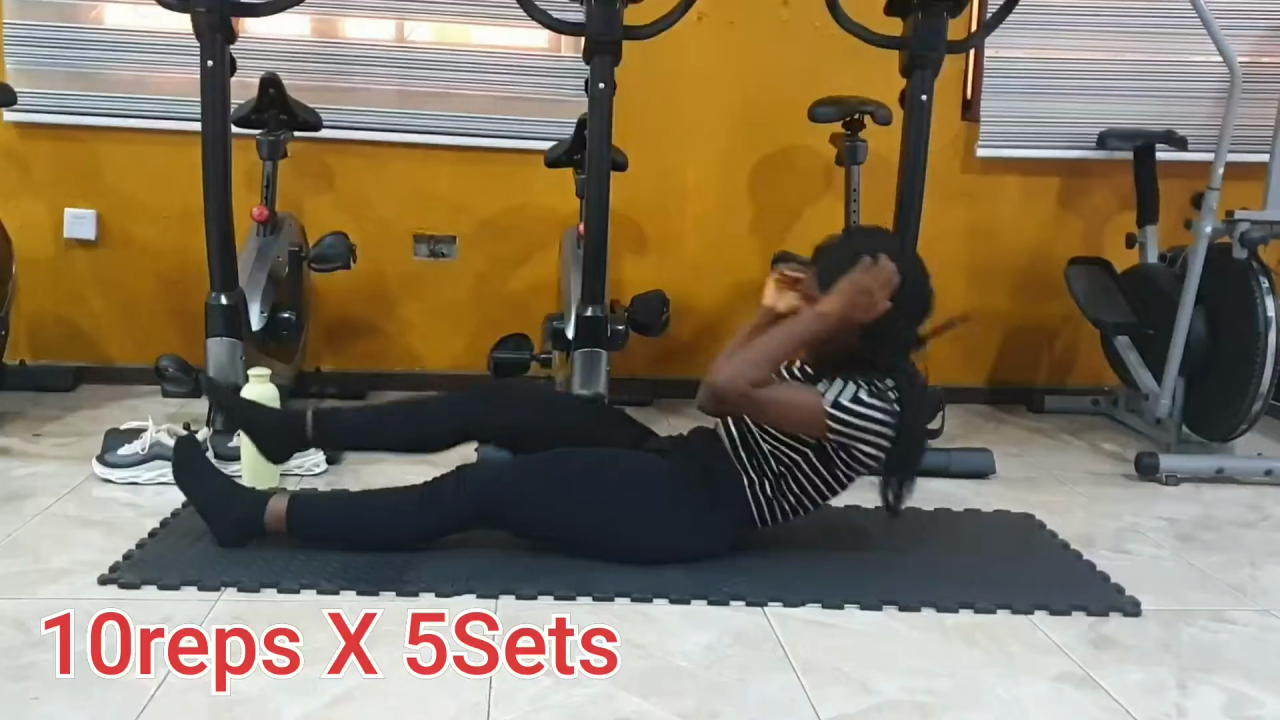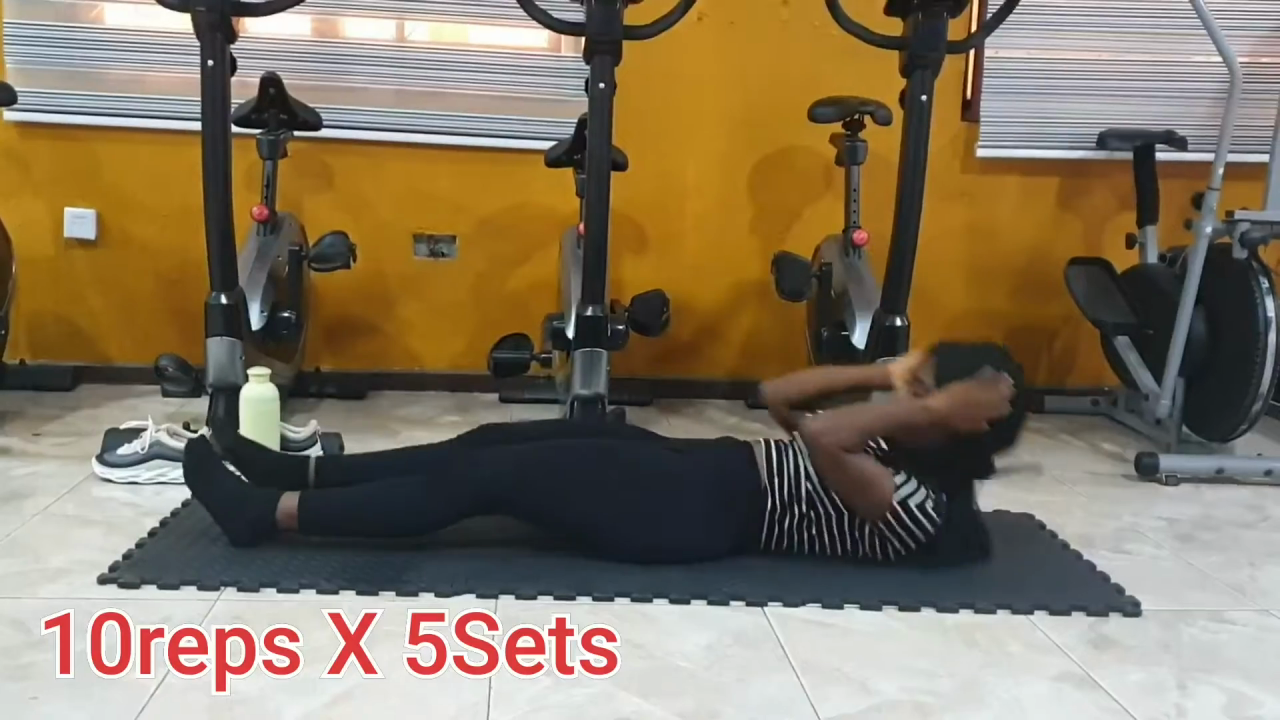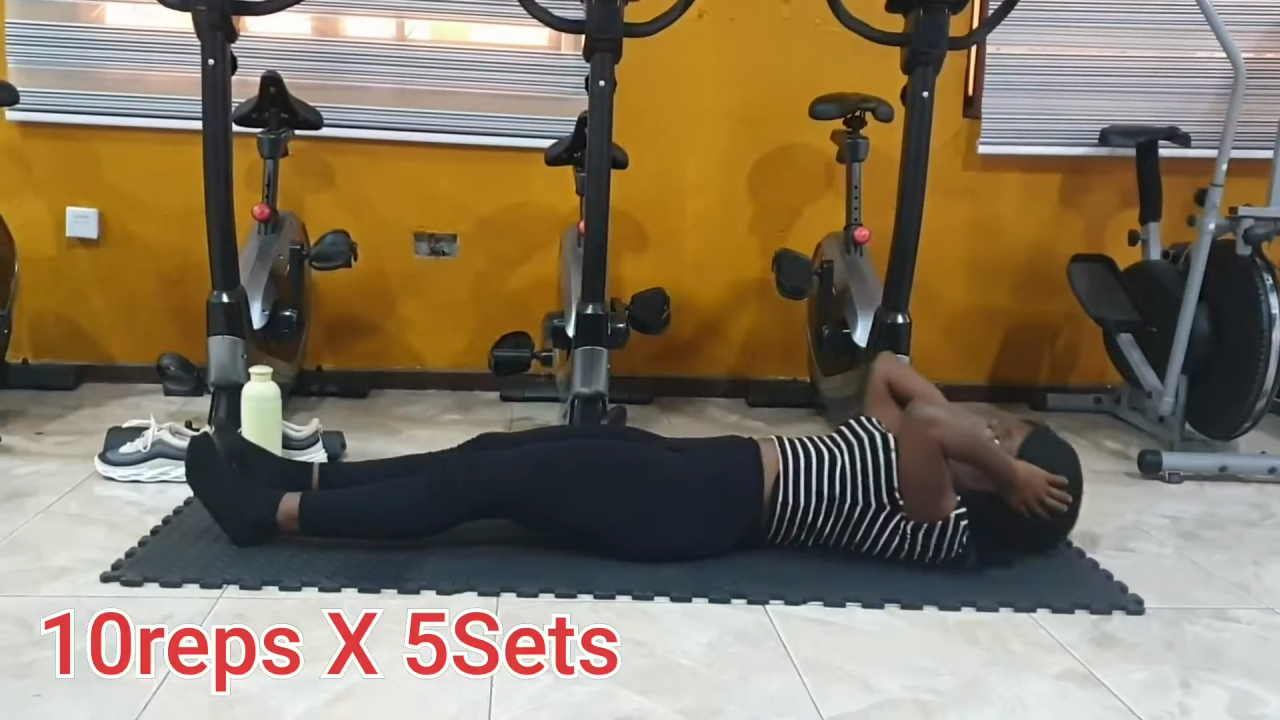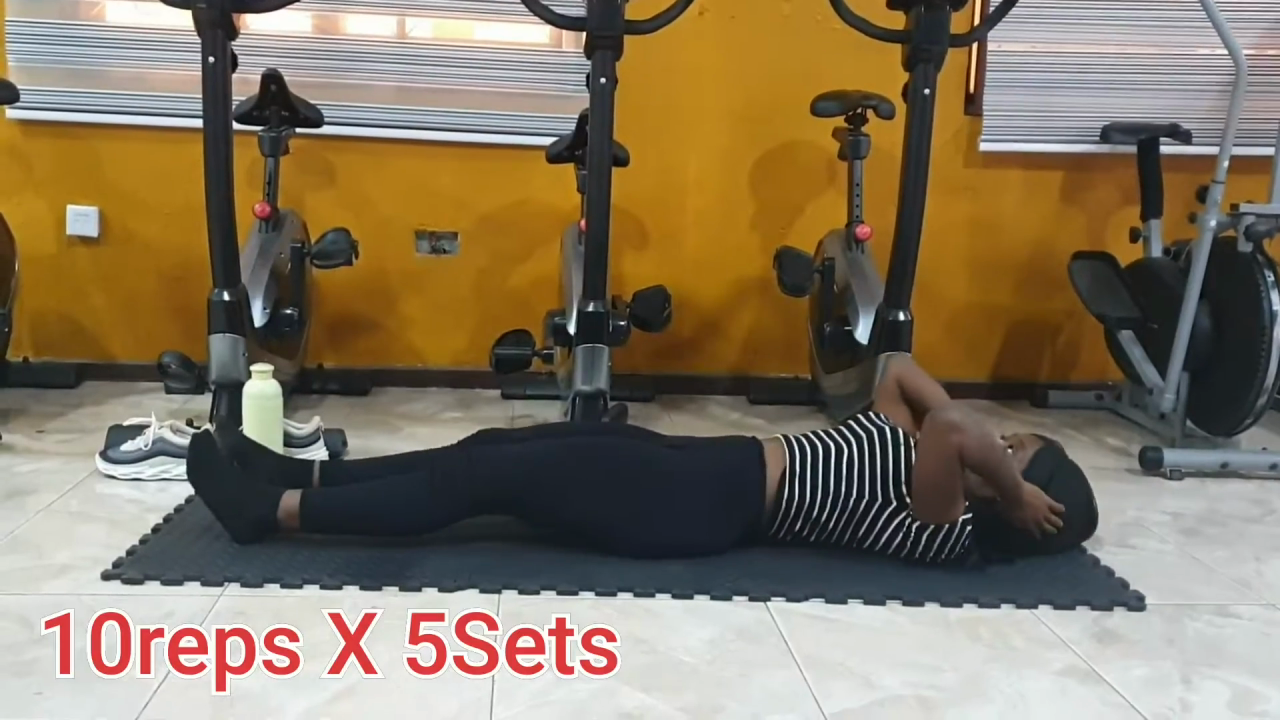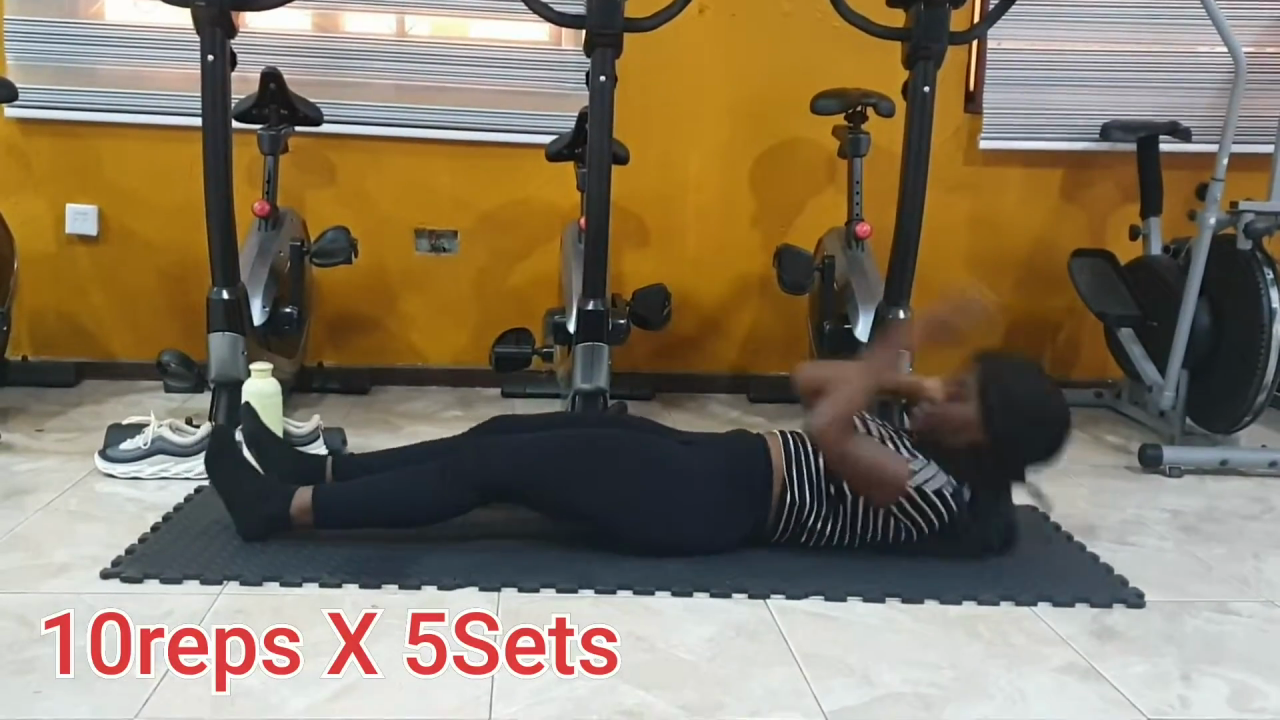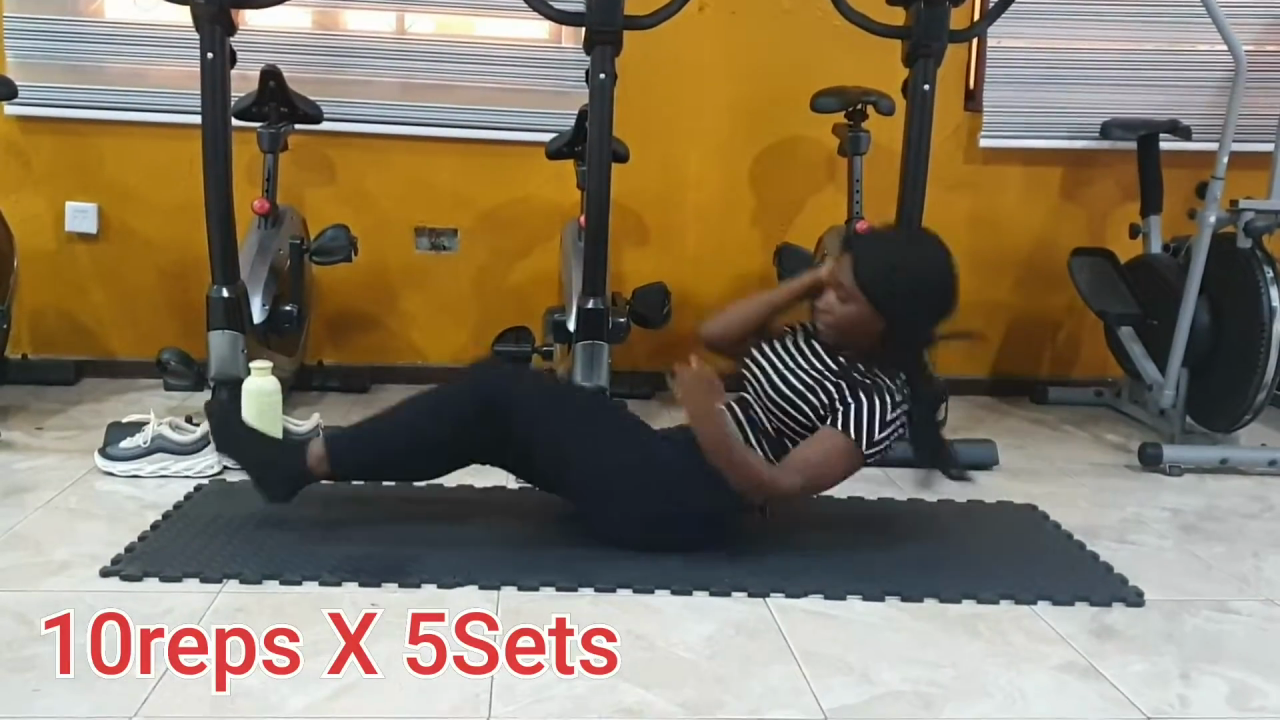
dt=0.3s
person 1, frame 1
left shoulder: (868, 410)
right shoulder: (832, 368)
left elbow: (730, 388)
right elbow: (712, 396)
left wrist: (824, 316)
right wrist: (772, 313)
left hip: (691, 513)
right hip: (674, 469)
left knee: (475, 493)
right knee: (490, 404)
left ankle: (257, 516)
right ankle: (297, 428)
person 1, frame 2
left shoulder: (917, 505)
right shoulder: (896, 442)
left elbow: (816, 435)
right elbow: (776, 393)
left wrist: (930, 406)
right wrist: (887, 381)
left hip: (704, 513)
right hip: (704, 468)
left knee: (485, 482)
right knee: (493, 444)
left ankle: (272, 513)
right ankle: (301, 472)
person 1, frame 3
left shoulder: (941, 525)
right shoulder: (902, 451)
left elbow: (927, 420)
right elbow: (887, 370)
left wrist: (1005, 470)
right wrist: (983, 437)
left hip: (696, 510)
right hip: (697, 466)
left knee: (481, 484)
right knee: (490, 451)
left ankle: (270, 514)
right ankle: (303, 477)
person 1, frame 4
left shoulder: (944, 526)
right shoulder: (907, 451)
left elbow: (952, 434)
right elbow: (896, 369)
left wrist: (1011, 488)
right wrist: (972, 436)
left hip: (698, 507)
right hip: (702, 463)
left knee: (482, 480)
right knee: (490, 447)
left ankle: (273, 510)
right ankle: (305, 475)
person 1, frame 5
left shoulder: (938, 492)
right shoulder: (918, 445)
left elbow: (830, 430)
right elbow: (812, 381)
left wrist: (905, 355)
right wrist: (911, 372)
left hip: (712, 509)
right hip: (716, 465)
left knee: (499, 472)
right knee: (505, 434)
left ankle: (286, 508)
right ankle: (317, 476)
person 1, frame 6
left shoulder: (875, 407)
right shoulder: (822, 340)
left elbow: (766, 484)
right elbow: (716, 334)
left wrist: (709, 421)
right wrist: (809, 281)
left hip: (679, 507)
right hip: (665, 465)
left knee: (496, 384)
right knee: (486, 429)
left ankle: (303, 461)
right ankle: (305, 458)
